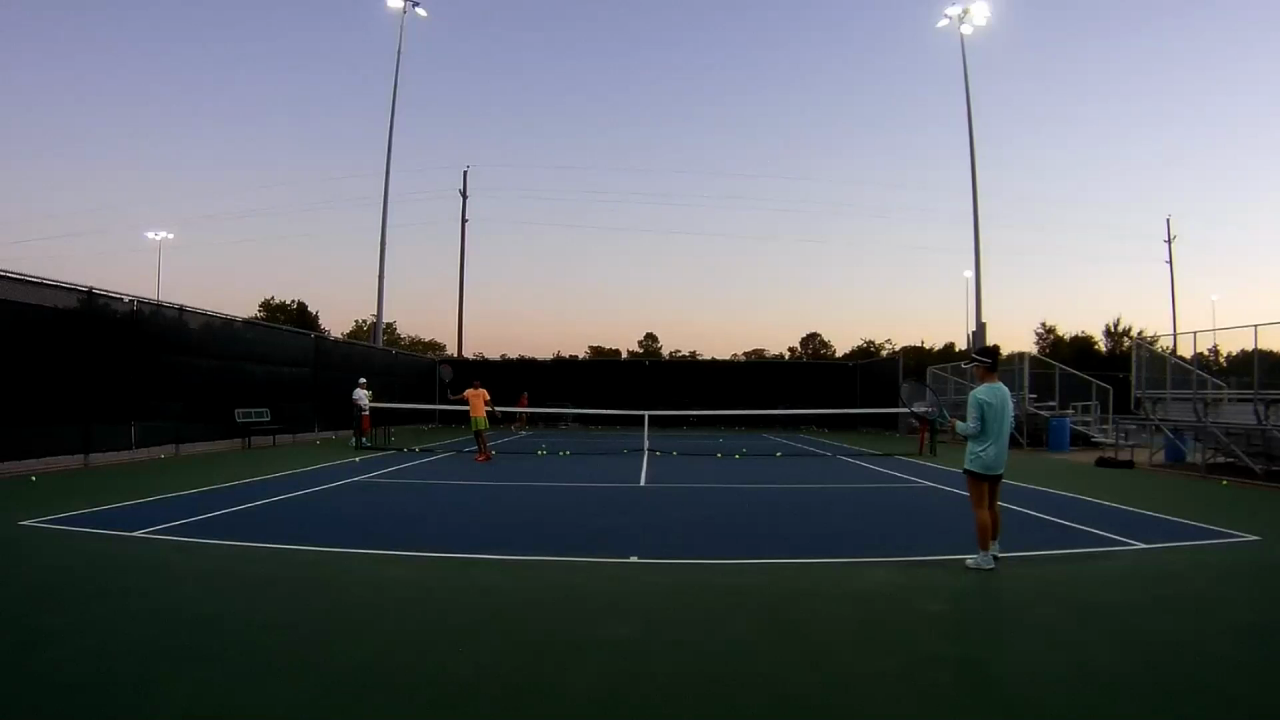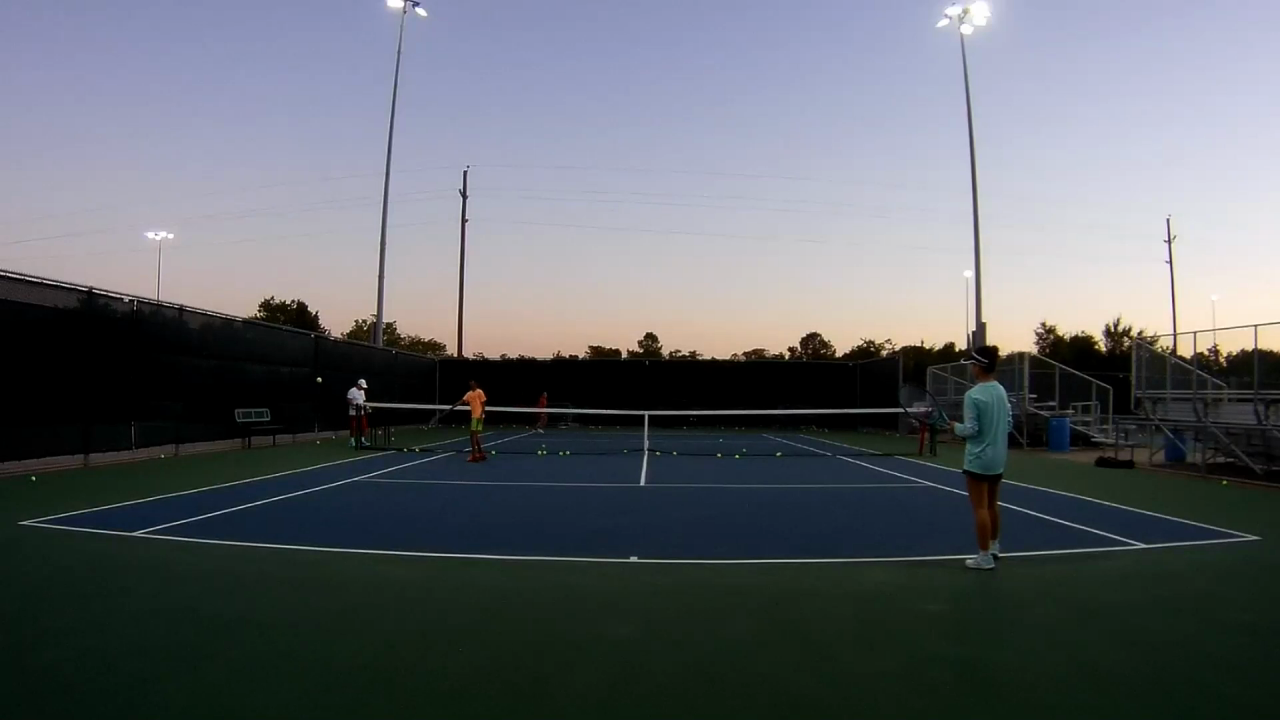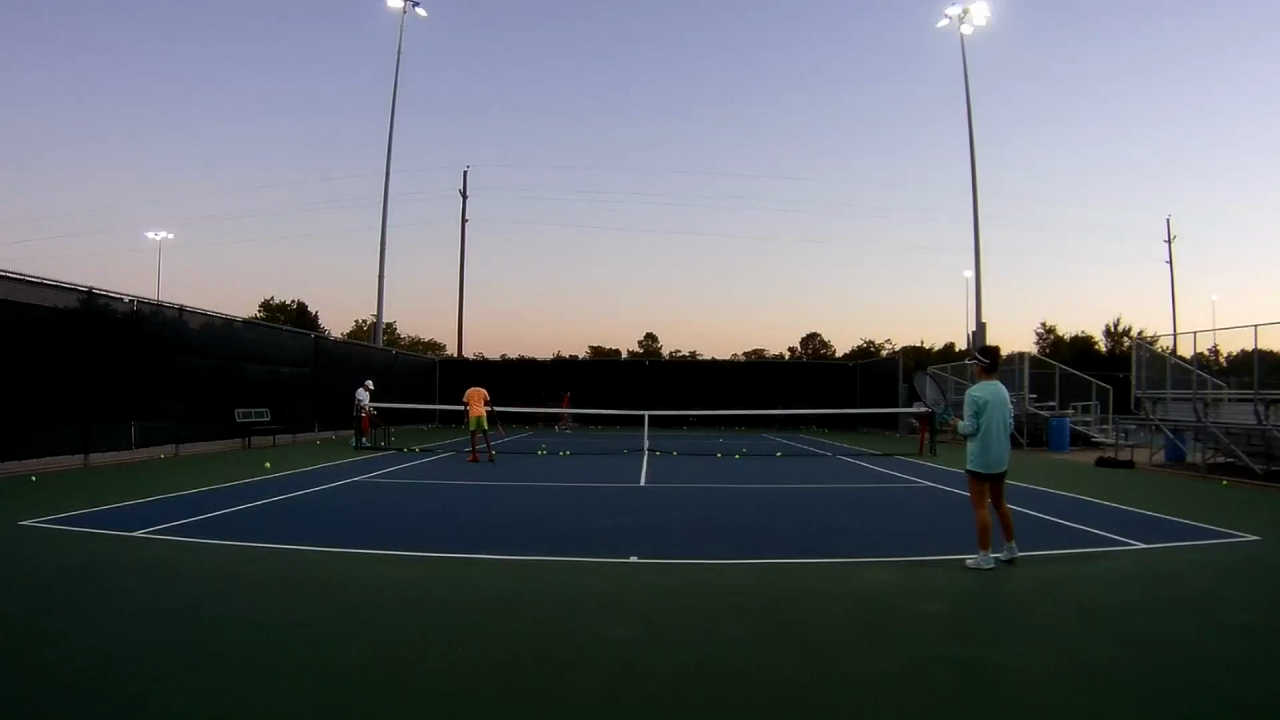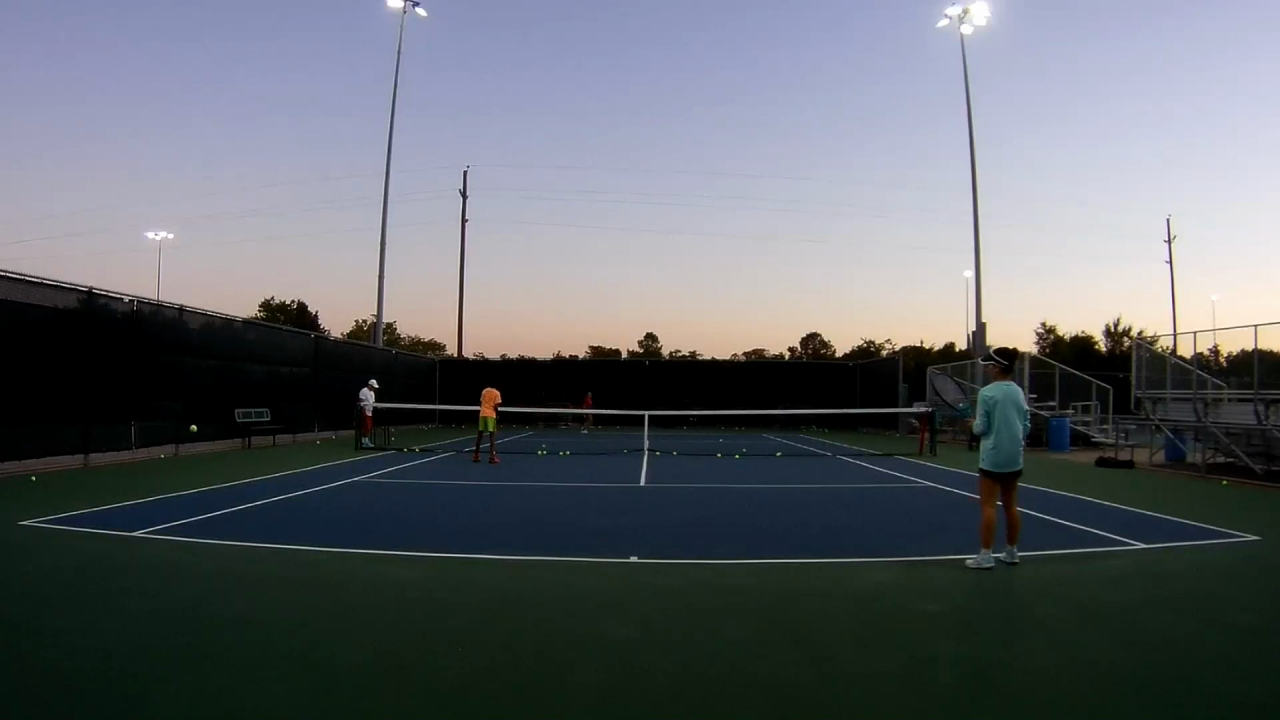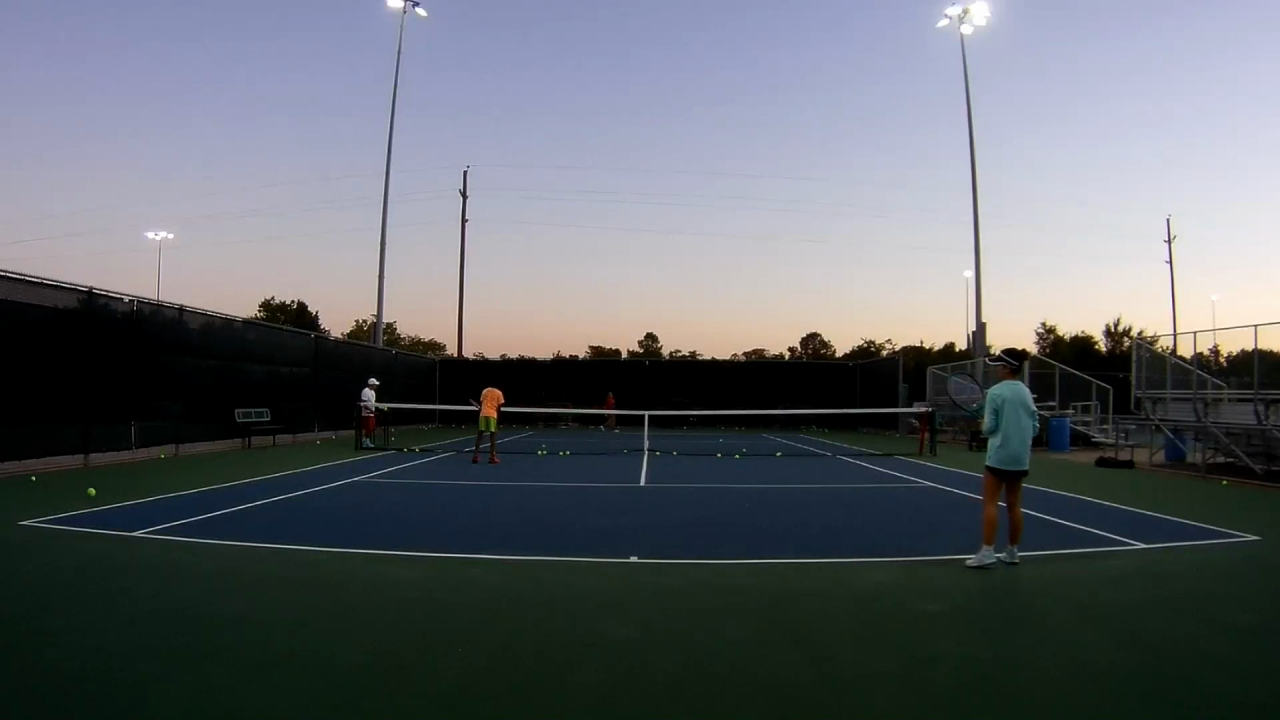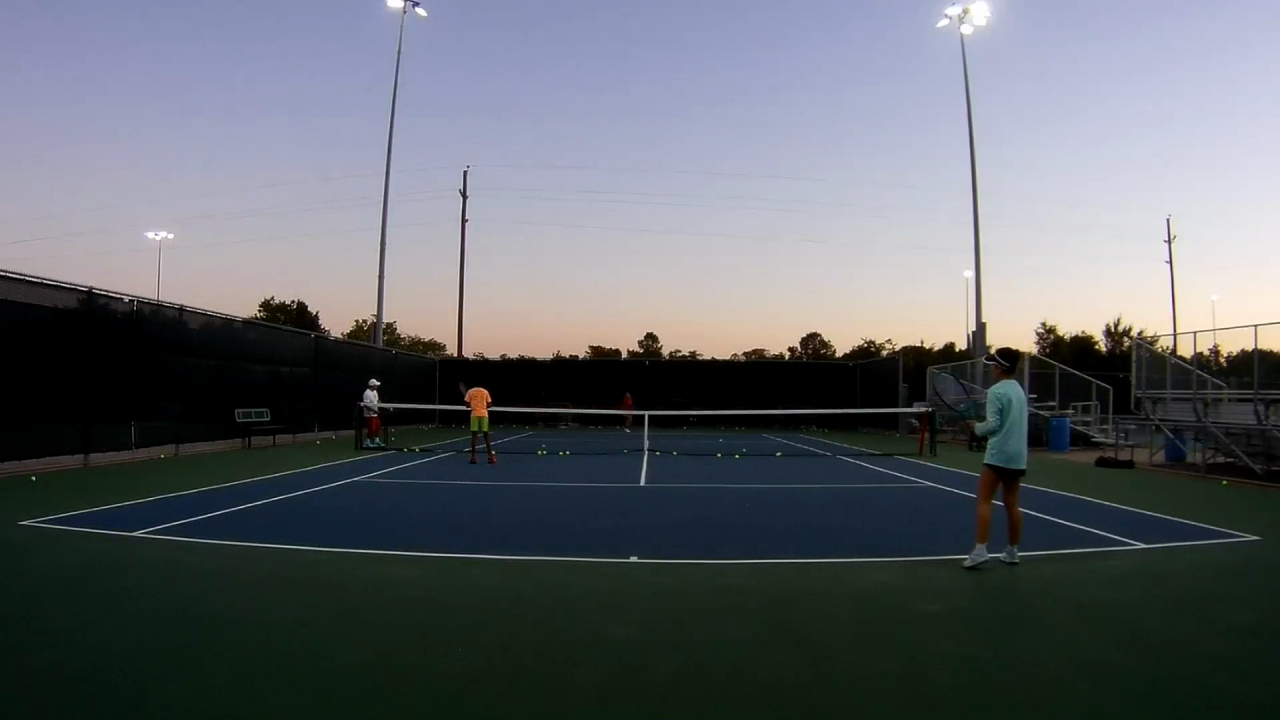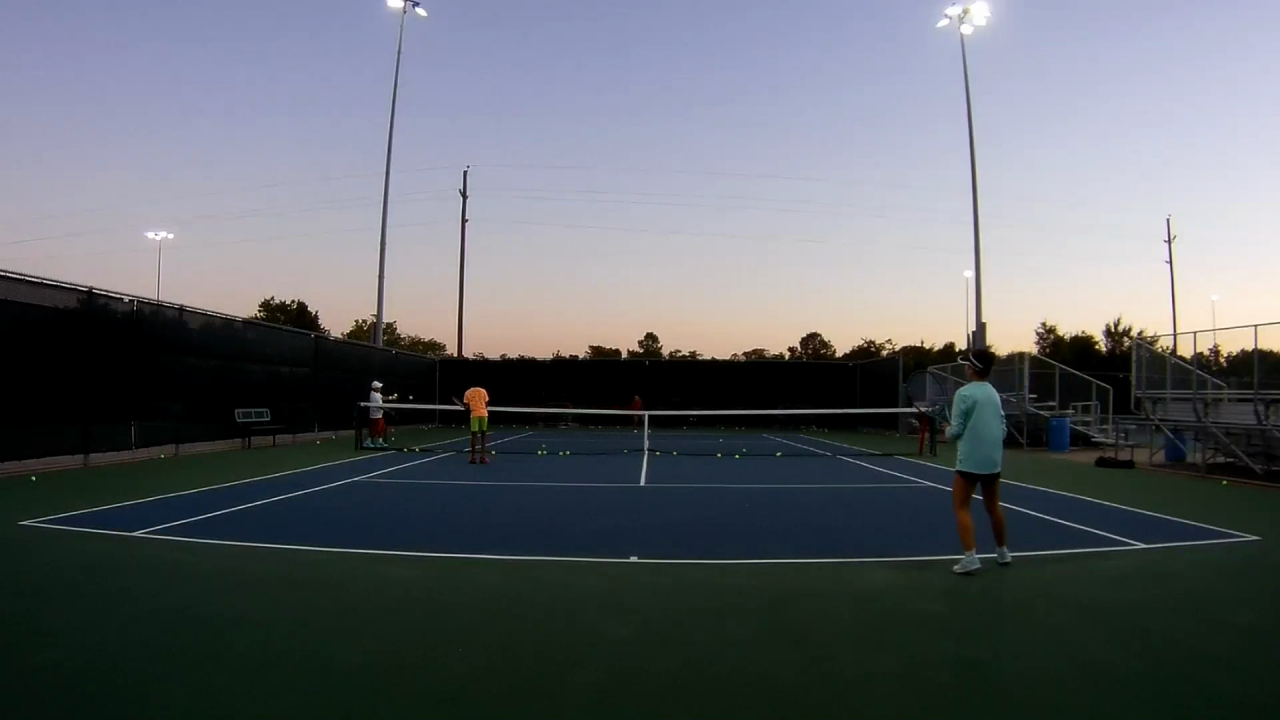
dt=0.5s
person 1, frame 1
left shoulder: (978, 395)
right shoulder: (1005, 392)
left elbow: (973, 429)
right elbow: (1008, 424)
left wrist: (957, 425)
left hip: (979, 459)
right hip: (998, 458)
left knee: (980, 508)
right knee: (992, 505)
left ankle: (985, 557)
right ankle: (994, 546)
person 1, frame 2
left shoulder: (973, 395)
right shoulder: (1001, 391)
left elbow: (971, 430)
right elbow: (1008, 423)
left wrist: (956, 427)
left hip: (979, 458)
right hip: (998, 457)
left knee: (980, 508)
right knee: (992, 504)
left ankle: (985, 557)
right ankle: (994, 545)
person 1, frame 3
left shoulder: (974, 393)
right shoulder: (1003, 391)
left elbow: (970, 428)
right elbow: (1009, 424)
left wrist: (958, 424)
left hip: (980, 458)
right hip: (1001, 457)
left knee: (980, 508)
right knee: (1000, 504)
left ankle: (984, 557)
right ankle: (1010, 548)
person 1, frame 4
left shoulder: (987, 393)
right shoulder: (1019, 392)
left elbow: (980, 428)
right elbow: (1026, 427)
left wrist: (973, 425)
left hip: (993, 457)
right hip: (1014, 456)
left knee: (988, 506)
right knee: (1010, 505)
left ankle: (986, 555)
right ankle: (1012, 551)
person 1, frame 5
left shoulder: (996, 392)
right shoulder: (1026, 393)
left elbow: (989, 426)
right elbow: (1035, 427)
left wrist: (982, 426)
left hip: (999, 455)
right hip: (1021, 456)
left knee: (990, 503)
right knee: (1014, 504)
left ankle: (987, 552)
right ankle: (1012, 551)
person 1, frame 6
left shoulder: (996, 391)
right shoulder: (1019, 390)
left elbow: (993, 425)
left wrist: (977, 427)
left hip: (999, 454)
right hip: (1018, 455)
left knee: (984, 501)
right knee: (1011, 504)
left ankle: (980, 550)
right ankle: (1012, 552)
person 1, frame 7
left shoulder: (964, 393)
right shoulder: (994, 394)
left elbow: (956, 430)
right elbow: (1002, 429)
left wrist: (947, 430)
left hip: (970, 459)
right hip: (993, 460)
left knee: (961, 508)
right knee: (993, 506)
left ankle: (970, 558)
right ankle: (1003, 552)
